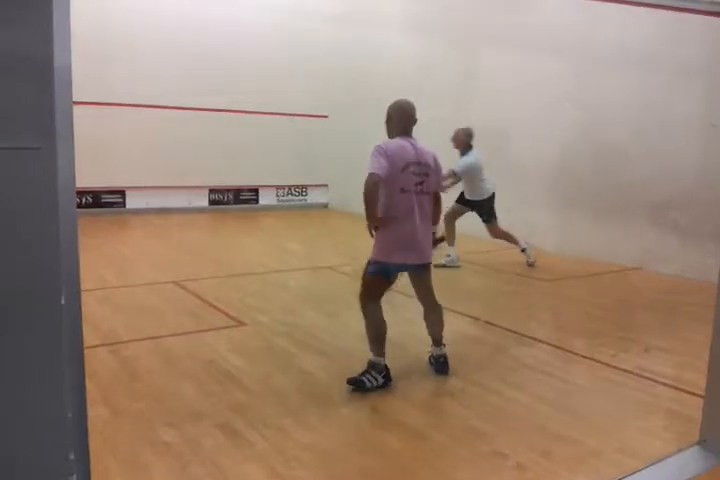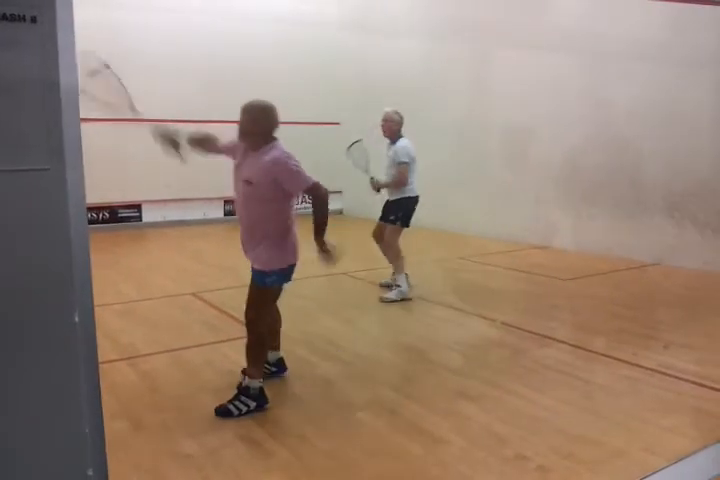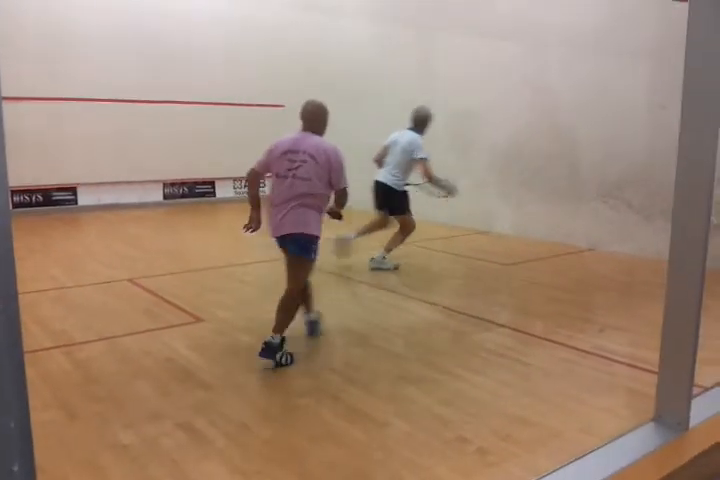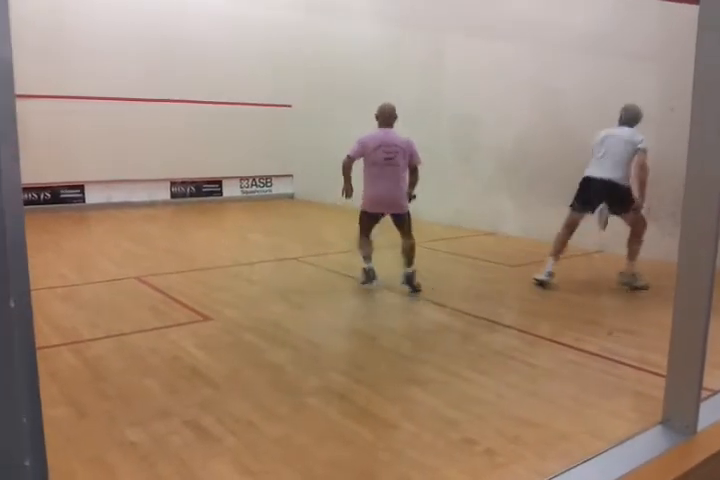
dt=1s
person 1, frame 1
left shoulder: (385, 150)
right shoulder: (430, 157)
left elbow: (371, 185)
right elbow: (435, 200)
left wrist: (371, 218)
right wrist: (431, 232)
left hip: (391, 244)
right hip: (420, 244)
left knee: (369, 300)
right knee: (427, 298)
left ankle: (378, 368)
right ankle: (439, 355)
person 1, frame 2
left shoulder: (280, 161)
right shoulder: (246, 149)
left elbow: (319, 194)
right elbow: (218, 145)
left wrist: (319, 240)
right wrist: (199, 141)
left hip: (273, 254)
right hip: (263, 250)
left knee: (255, 316)
right knee: (265, 305)
left ankle: (253, 391)
right ankle: (273, 360)
person 1, frame 3
left shoulder: (279, 146)
right shoulder: (330, 151)
left elbow: (252, 176)
right elbow: (340, 194)
left wrist: (255, 212)
right wrist: (337, 208)
left hip: (279, 223)
right hip: (306, 224)
left knee: (298, 275)
right knee: (296, 283)
left ankle: (311, 319)
right ankle: (274, 341)
person 1, frame 4
left shoulder: (366, 140)
right shoulder: (406, 143)
left elbow: (347, 163)
right elbow: (414, 172)
left wrist: (347, 184)
right wrist: (410, 191)
left hip: (372, 199)
right hip: (398, 199)
left knee: (364, 234)
right knee: (407, 237)
left ankle: (368, 268)
right ankle: (409, 274)
person 2, frame 1
left shoulder: (469, 161)
right shoulder: (466, 155)
left elbow: (445, 178)
right wrist: (450, 184)
left hip: (483, 197)
right hip: (469, 194)
left knee: (495, 232)
right knee: (449, 217)
left ankle: (524, 248)
right ankle: (452, 256)
person 2, frame 2
left shoulder: (400, 147)
right shoulder: (396, 146)
left elbow: (402, 181)
left wrist: (380, 185)
left hip: (404, 198)
right hip: (397, 198)
left knee: (390, 238)
right knee: (378, 234)
left ankle: (402, 287)
right ankle: (399, 275)
person 2, frame 3
left shoulder: (396, 135)
right shoulder: (417, 142)
left elbow: (378, 159)
right elbow: (427, 175)
right wrist: (444, 186)
left hip: (381, 183)
right hip: (394, 188)
left knee: (383, 222)
right knee: (408, 226)
left ankle: (348, 238)
right ankle: (380, 258)
person 2, frame 4
left shoulder: (604, 133)
right shoulder: (637, 138)
right elbow: (641, 165)
right wrist: (640, 198)
left hip: (590, 180)
right hip: (616, 184)
left knee: (569, 226)
right knee: (639, 224)
left ankle: (549, 271)
right ankle: (629, 274)
